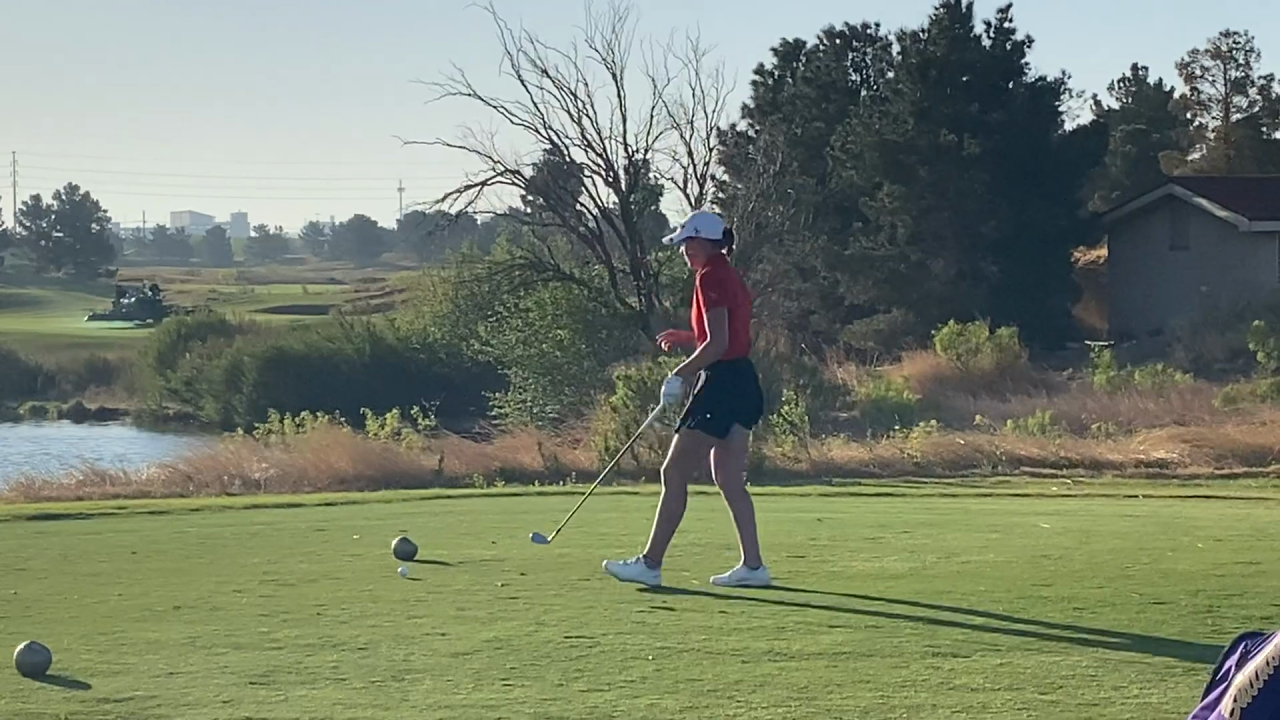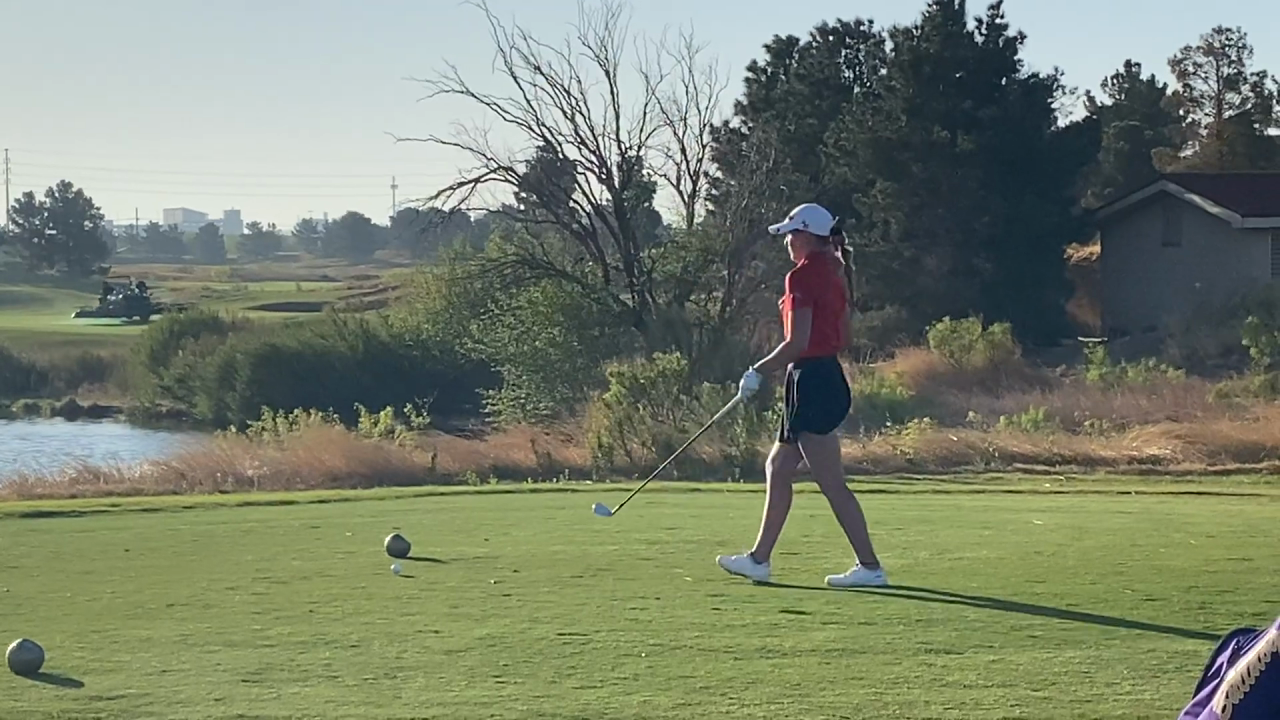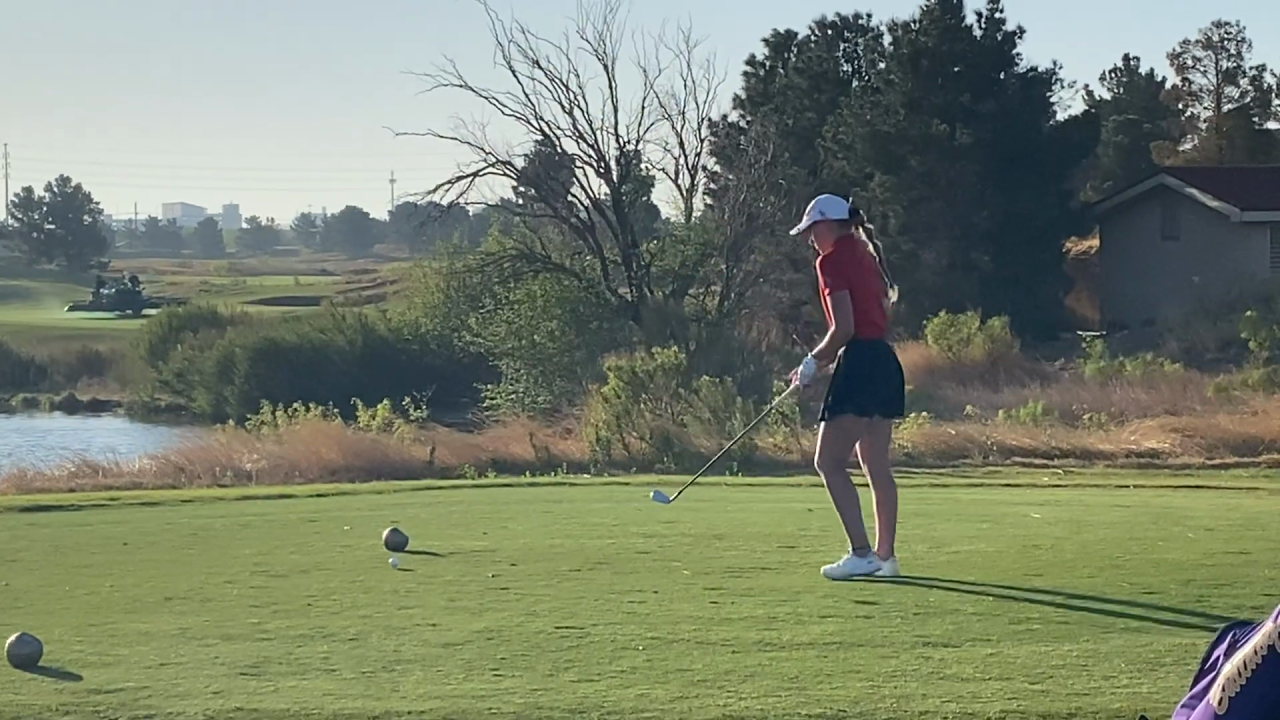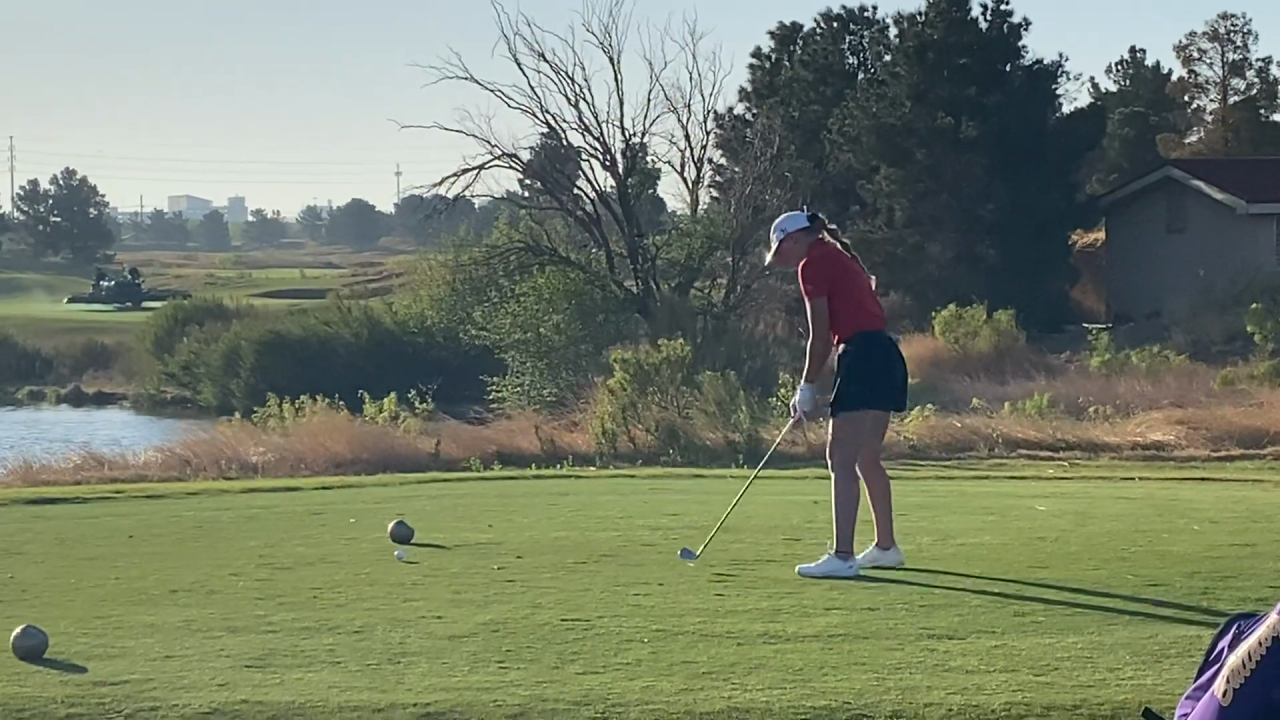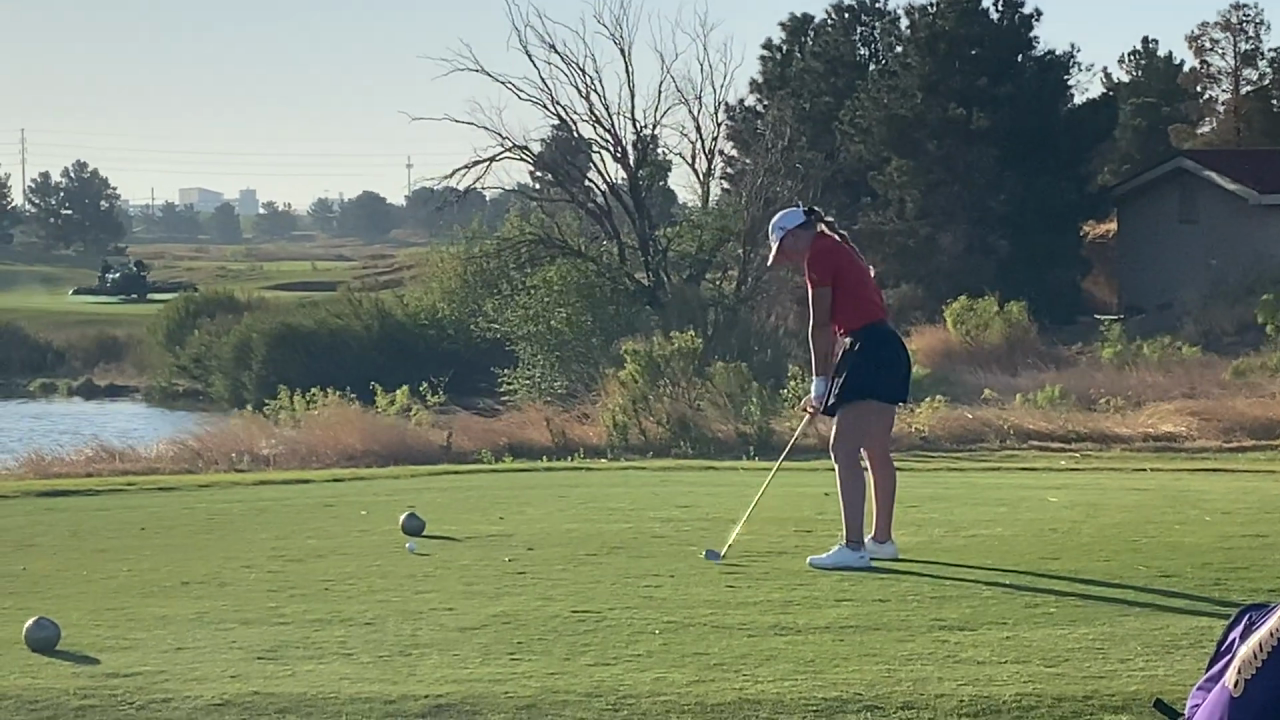
dt=0.5s
person 1, frame 1
left shoulder: (710, 277)
right shoulder: (731, 276)
left elbow: (717, 343)
left wrist: (678, 376)
right wrist: (688, 337)
left hip: (722, 384)
right hip: (741, 382)
left knee: (674, 475)
right knee: (730, 480)
left ankle: (649, 563)
right ankle: (752, 565)
person 1, frame 2
left shoulder: (801, 276)
right shoulder: (835, 276)
left elbow: (797, 343)
right elbow: (843, 335)
left wrist: (757, 371)
left hip: (813, 382)
right hip: (828, 378)
left knee: (830, 482)
right knee: (778, 470)
left ankle: (869, 566)
right ankle: (760, 558)
person 1, frame 3
left shoulder: (832, 260)
right shoulder: (864, 257)
left elbow: (844, 328)
left wrist: (813, 360)
right wrist: (819, 362)
left hip: (860, 365)
right hip: (883, 361)
left knee: (829, 461)
right knee: (877, 467)
left ankle: (861, 552)
right ankle: (884, 556)
person 1, frame 4
left shoulder: (812, 264)
right shoulder: (837, 257)
left elbow: (820, 336)
left wrist: (806, 388)
right wrist: (812, 388)
left hip: (863, 359)
right hip: (885, 357)
left knee: (841, 460)
right knee: (867, 459)
left ankle: (842, 556)
right ankle: (886, 545)
person 1, frame 5
left shoulder: (818, 255)
right shoulder: (837, 252)
left elbow: (820, 327)
right elbow: (834, 325)
left wrist: (820, 382)
right wrist: (823, 382)
left hip: (869, 352)
right hip: (886, 351)
left knee: (844, 450)
right knee: (876, 452)
left ankle: (853, 547)
right ankle: (881, 540)
